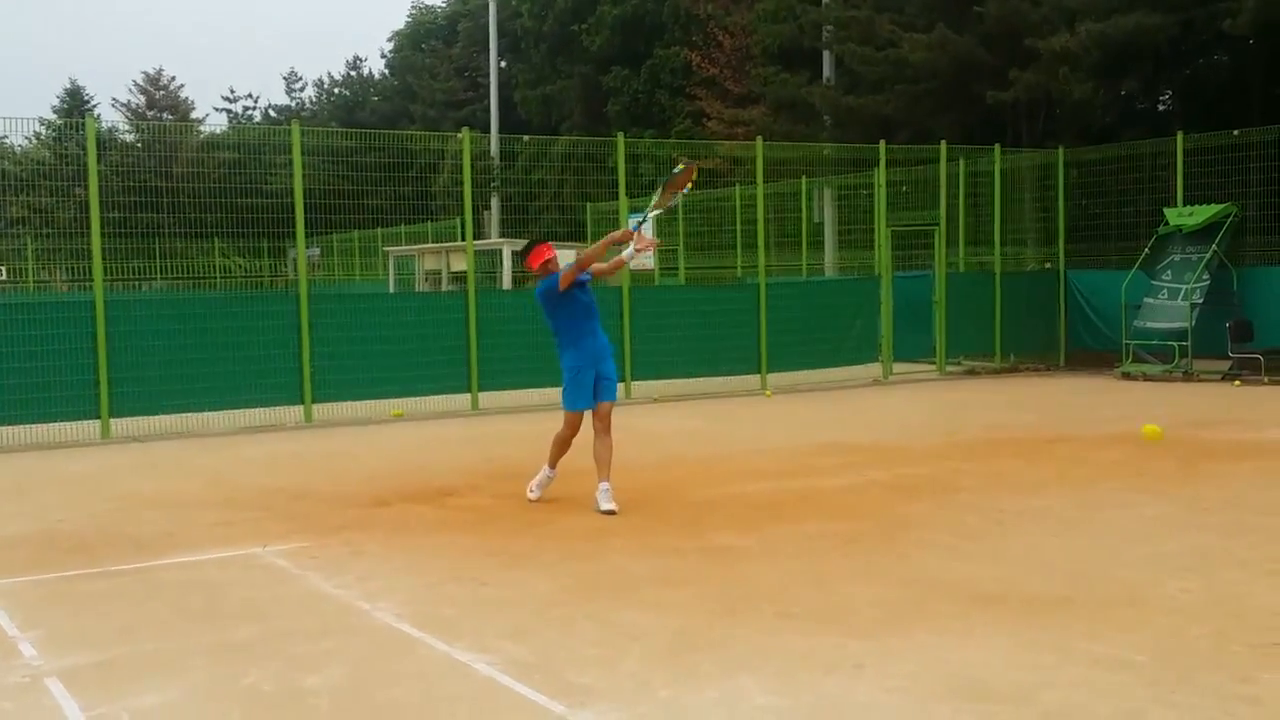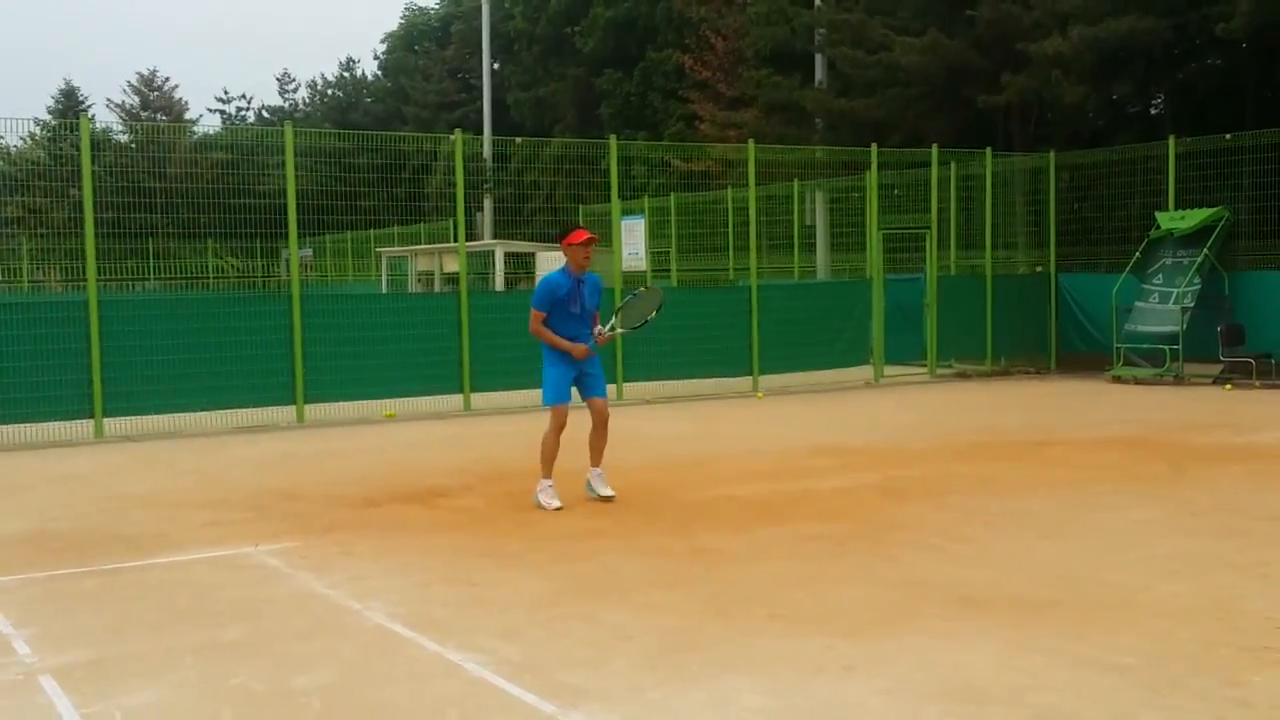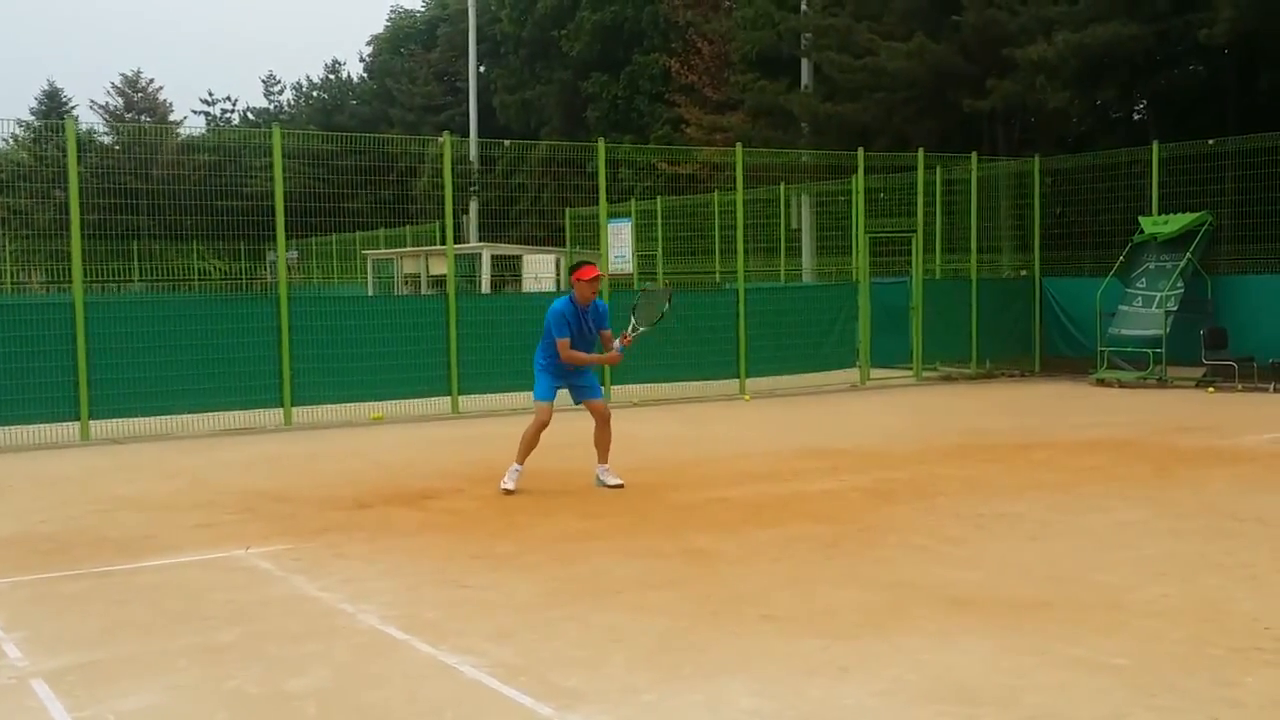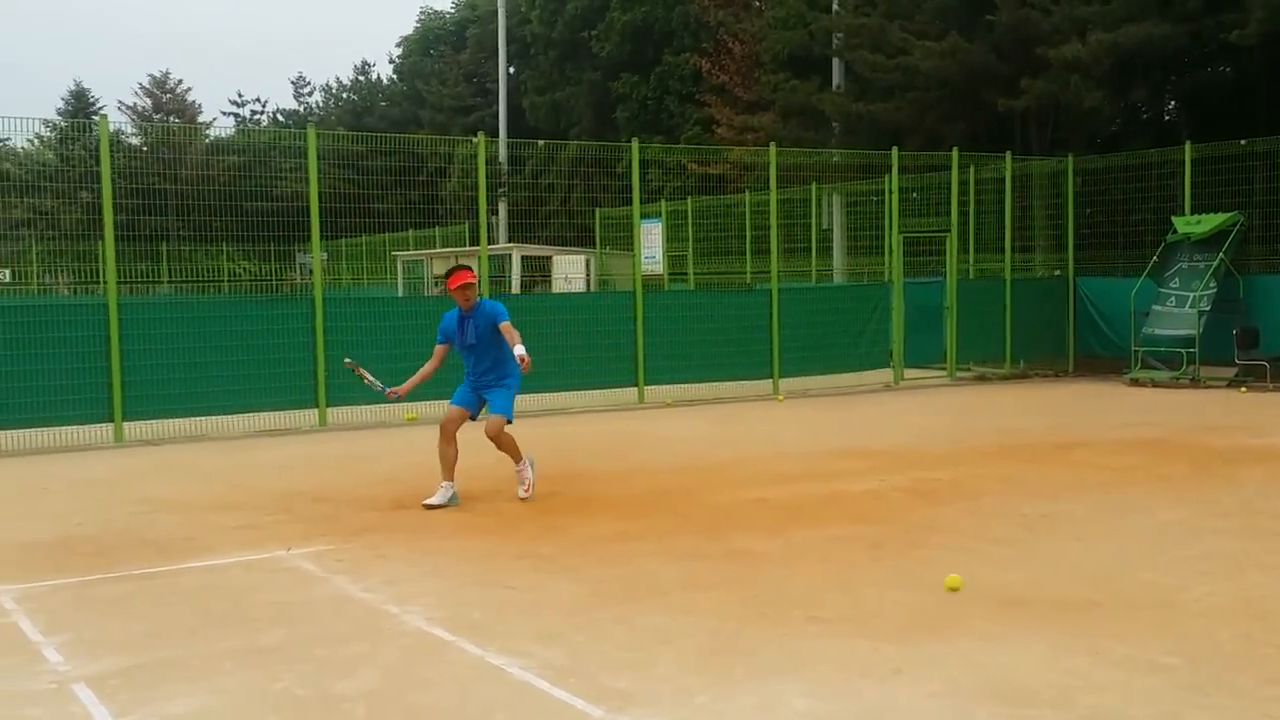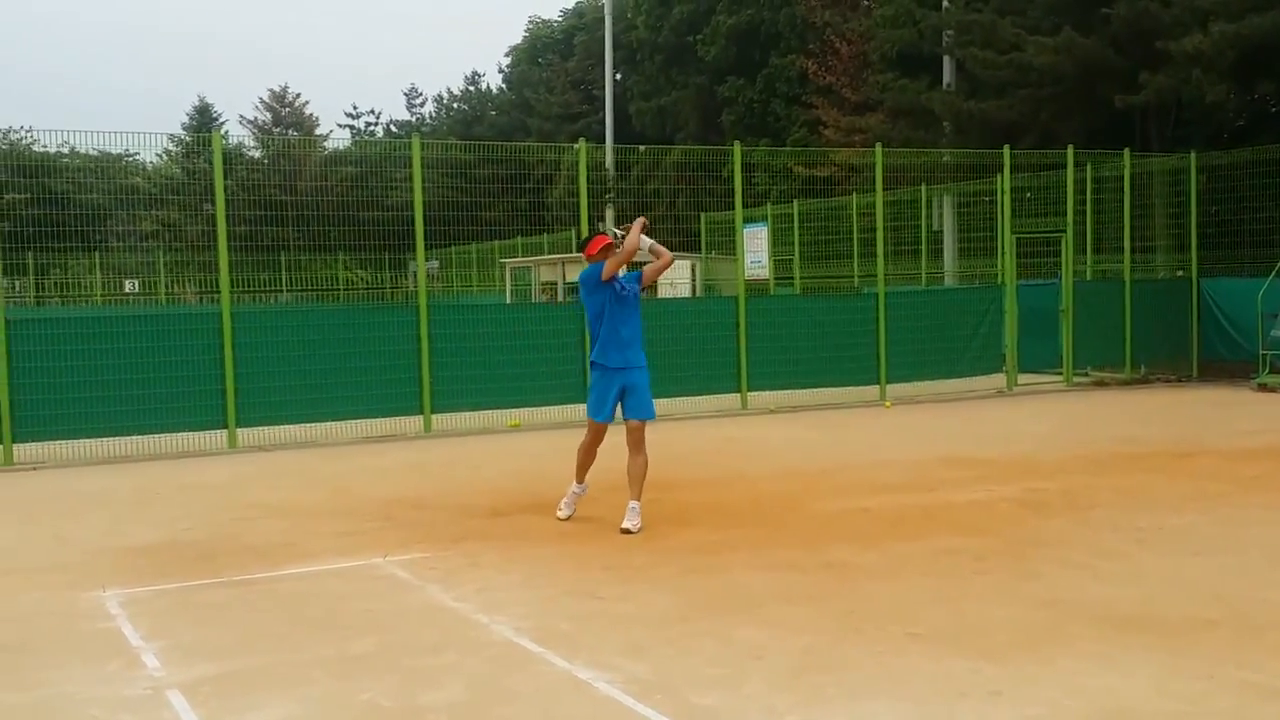
dt=1s
person 1, frame 1
left shoulder: (575, 272)
right shoulder: (545, 289)
left elbow: (606, 268)
right elbow: (578, 264)
left wrist: (631, 249)
right wrist: (612, 239)
left hip: (602, 357)
right hip: (576, 362)
left knee: (603, 424)
right knee: (571, 427)
left ankle: (604, 490)
right ankle: (548, 473)
person 1, frame 2
left shoulder: (594, 282)
right shoulder: (550, 283)
right elbow: (535, 327)
left wrist: (599, 333)
right wrist: (570, 347)
left hip: (587, 358)
right hip: (559, 359)
left knee: (601, 415)
right knee: (559, 420)
left ankle: (595, 476)
right ankle: (545, 486)
person 1, frame 3
left shoulder: (600, 308)
right shoulder: (559, 310)
left elbow: (607, 342)
right elbow: (565, 354)
right wrist: (602, 358)
left hip: (581, 369)
right hip: (549, 368)
left knee: (603, 414)
right knee: (542, 420)
left ankle: (603, 470)
right ankle: (514, 470)
person 1, frame 4
left shoulder: (493, 309)
right shoulder: (449, 321)
left elbow: (510, 331)
right elbow: (435, 362)
left wrist: (520, 351)
right wrist: (405, 388)
left hip: (503, 380)
right hip: (473, 382)
left knee: (494, 431)
right knee: (447, 426)
left ankle: (522, 463)
right ankle: (447, 489)
person 1, frame 5
left shoulder: (631, 280)
right shoulder: (589, 278)
left elbow: (667, 258)
right elbow: (625, 253)
left wrist: (641, 238)
right wrist: (637, 226)
left hip: (636, 368)
right hip: (605, 368)
left knee: (636, 438)
right knee: (593, 437)
left ankle: (634, 508)
right ankle: (578, 488)
